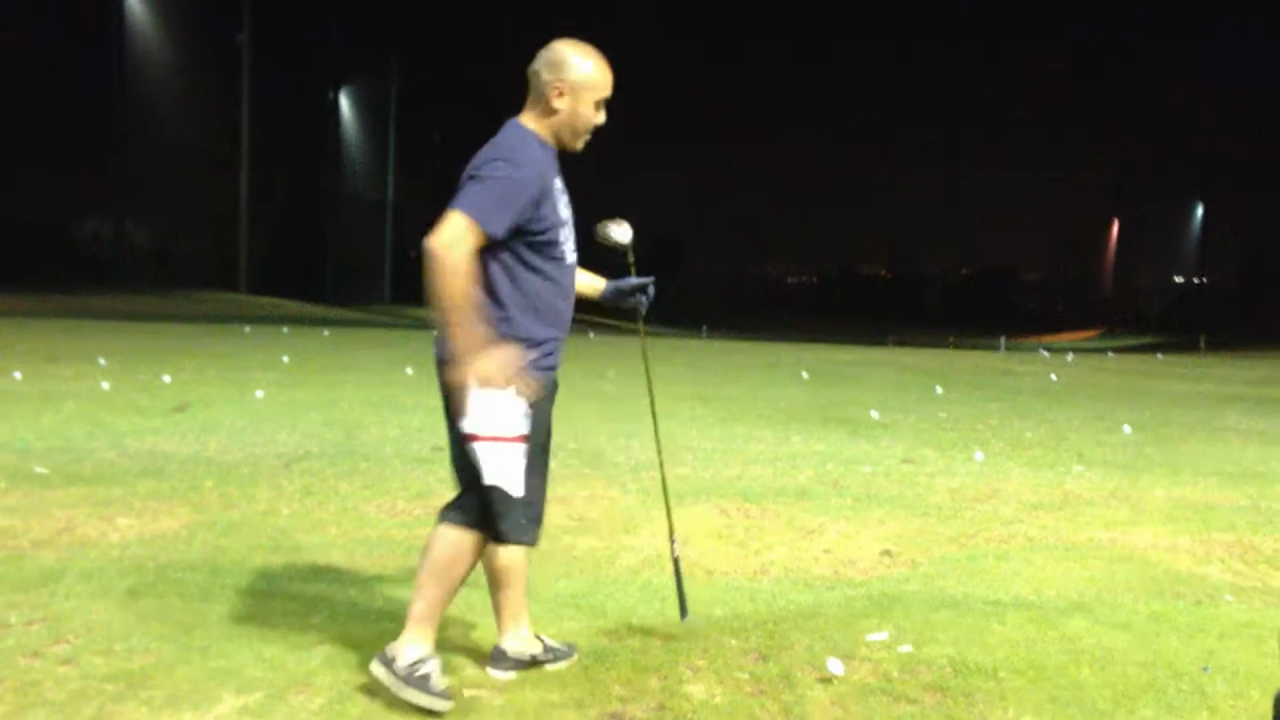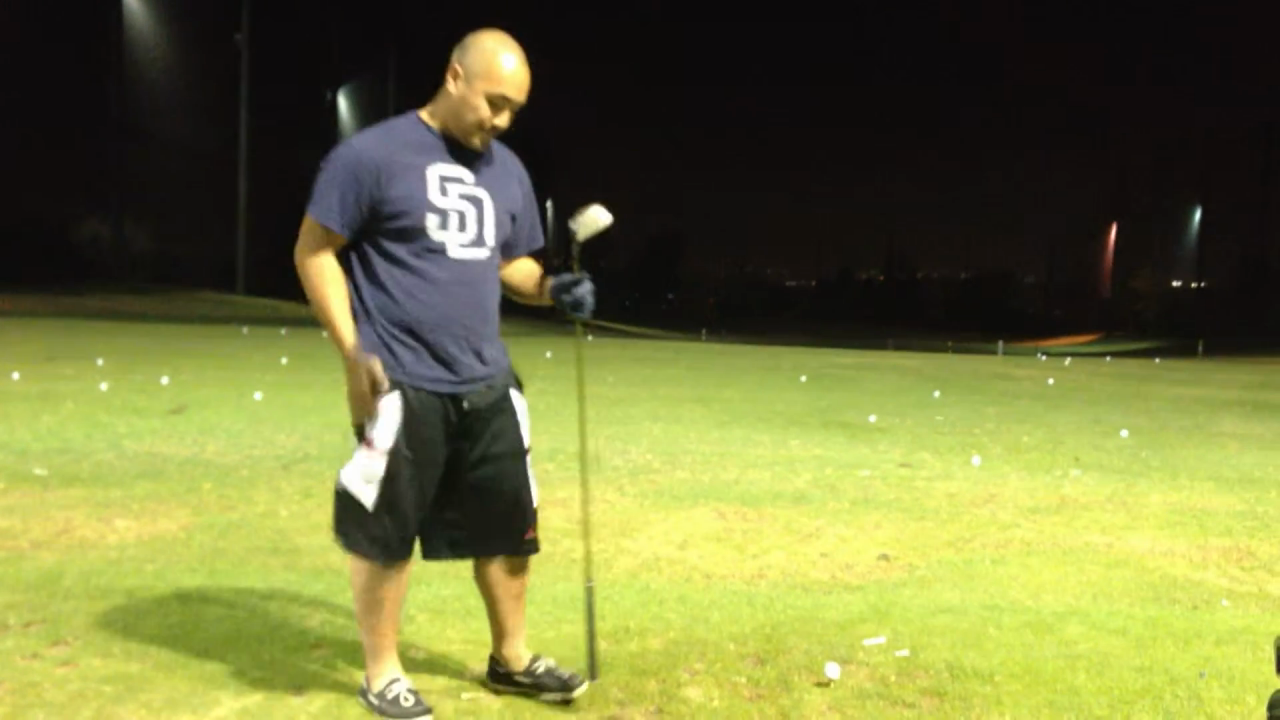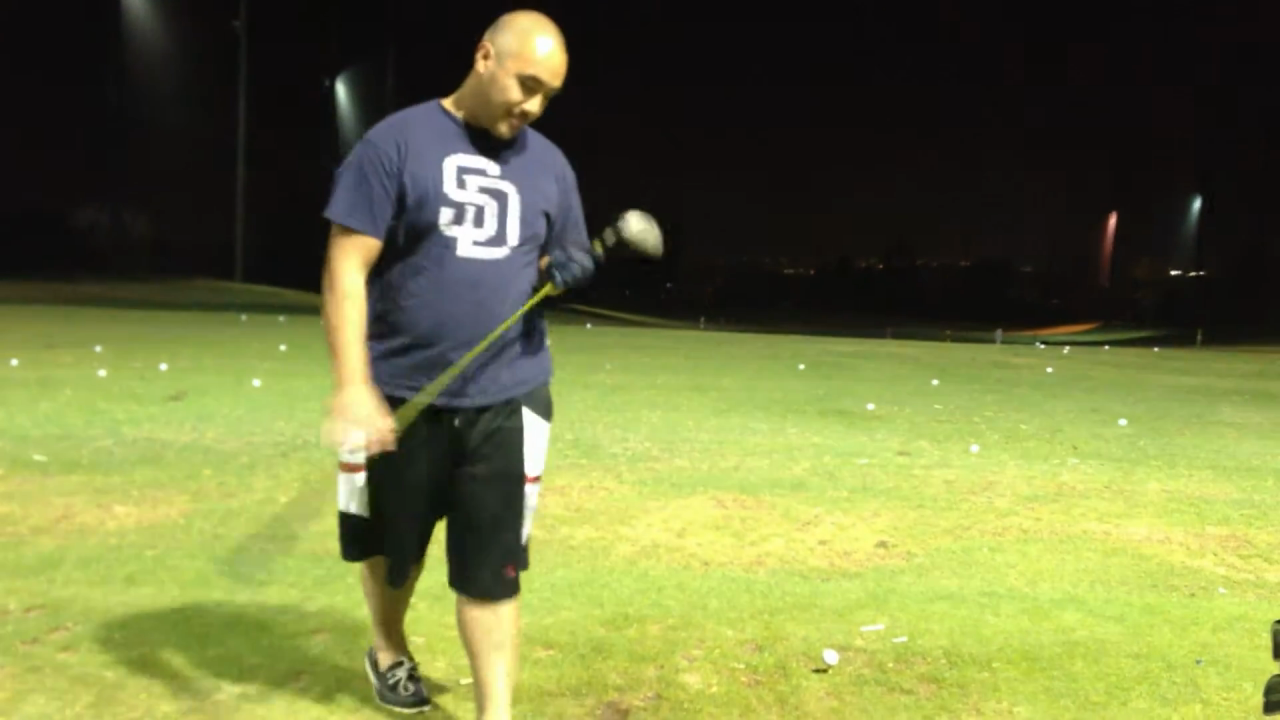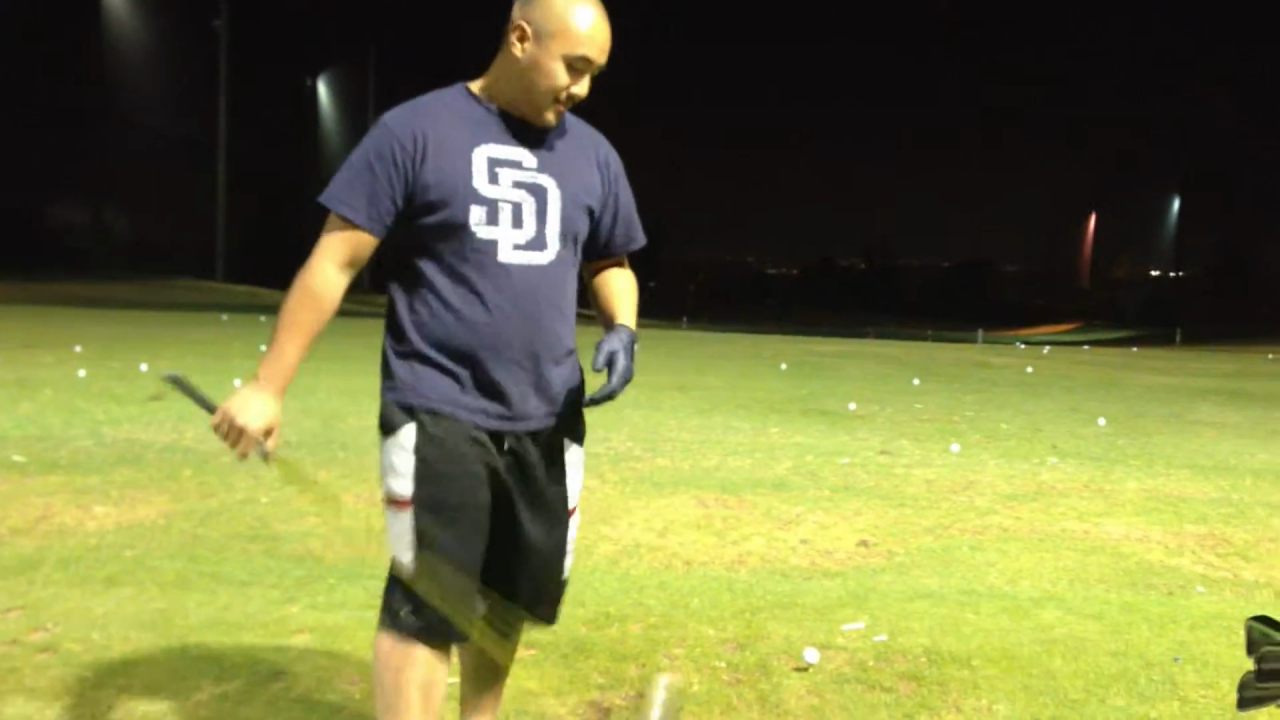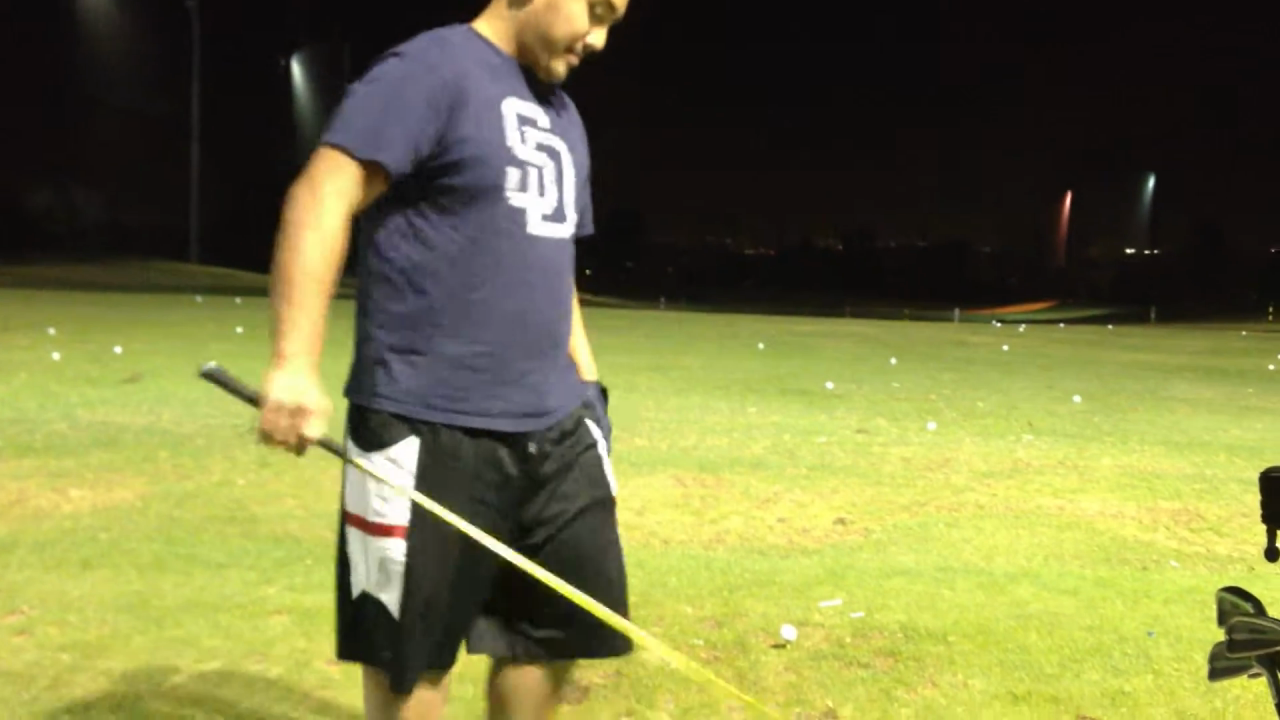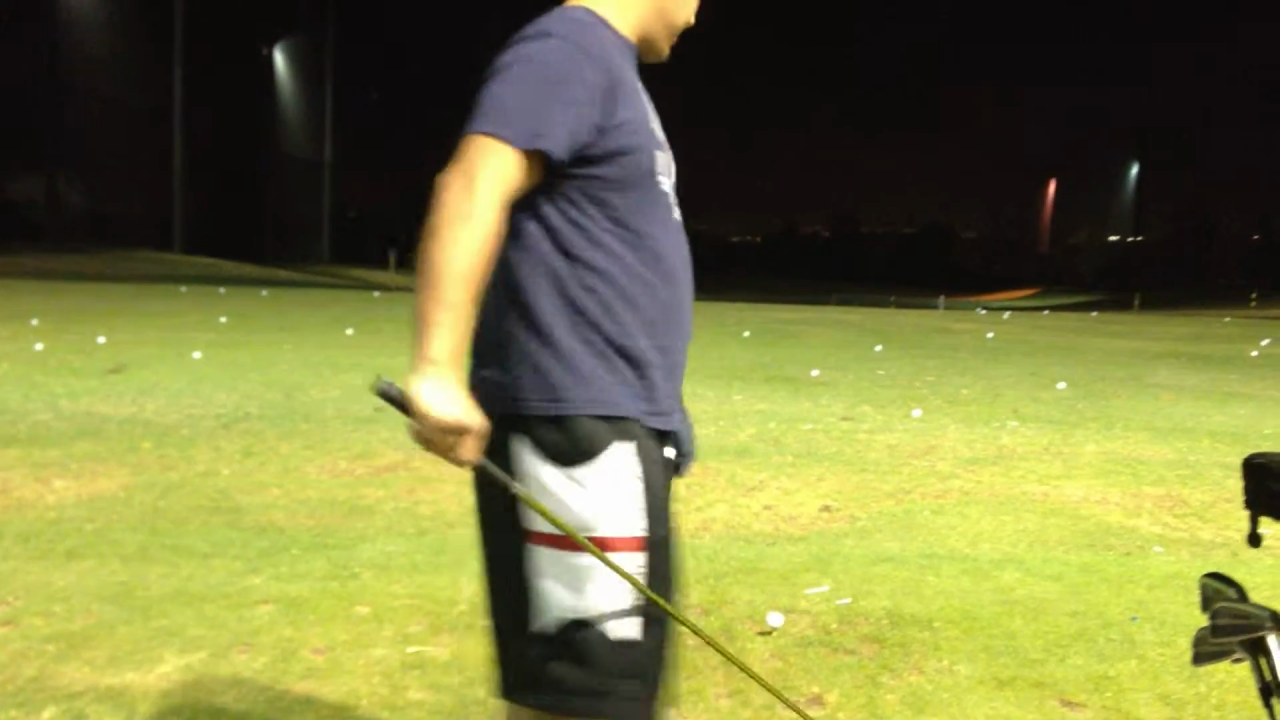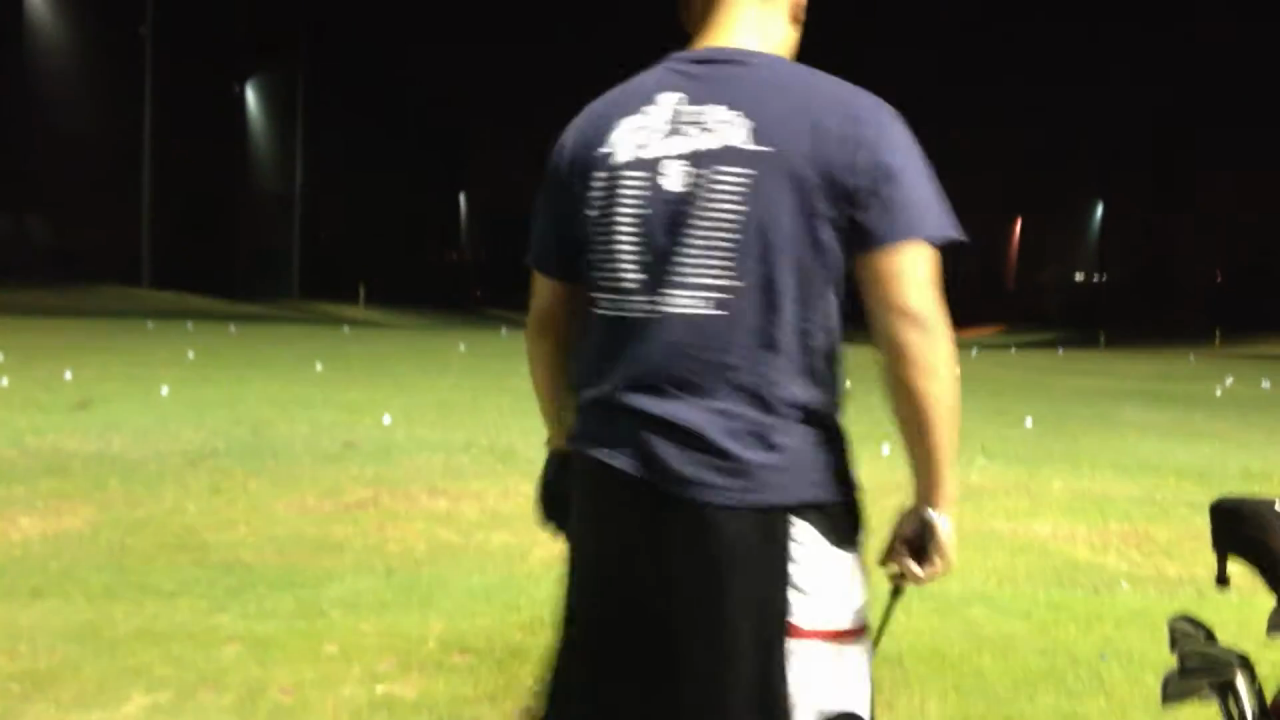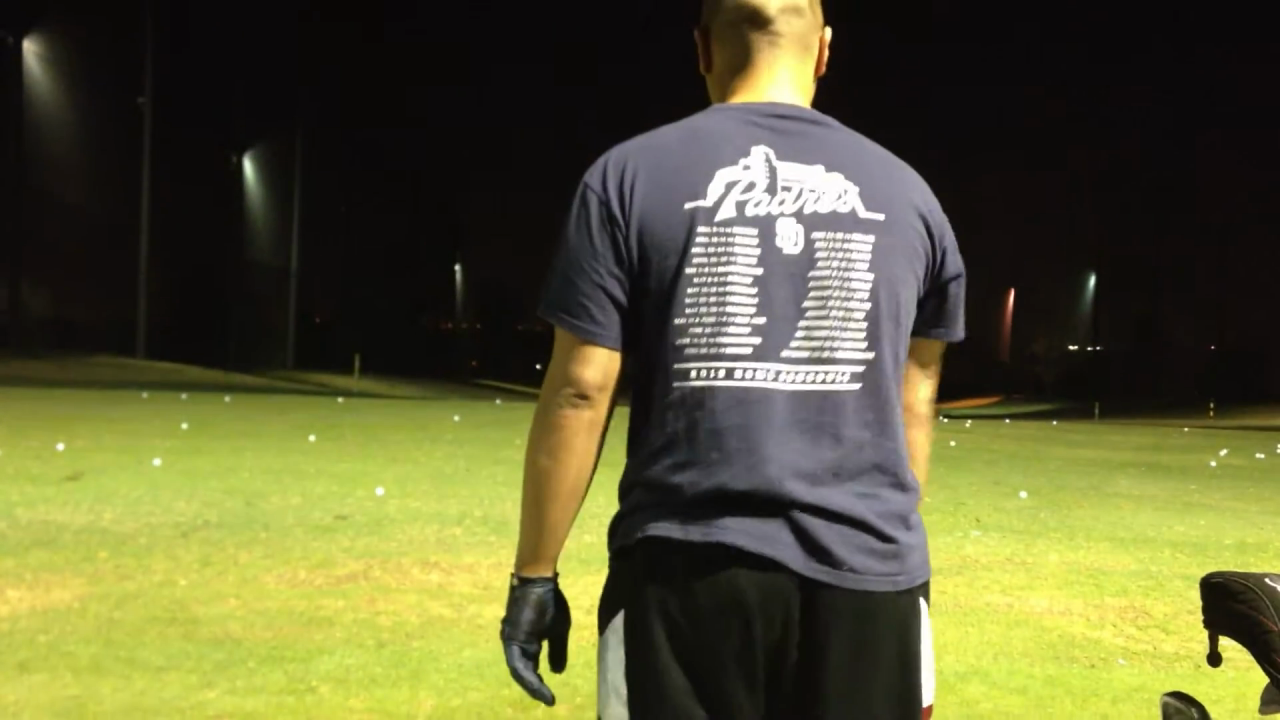
dt=0.5s
person 1, frame 1
left shoulder: (546, 161)
right shoulder: (517, 164)
right elbow: (447, 246)
left wrist: (610, 290)
right wrist: (473, 349)
left hip: (518, 370)
right hip: (497, 368)
left knee: (515, 505)
right knee: (487, 505)
left ankle: (517, 638)
right ankle: (410, 647)
person 1, frame 2
left shoulder: (507, 169)
right shoulder: (373, 154)
right elbow: (314, 251)
left wrist: (550, 288)
right wrist: (351, 349)
left hip: (485, 383)
right hip: (397, 385)
left knee: (506, 524)
right knee: (384, 532)
left ankle: (512, 657)
person 1, frame 3
left shoulder: (549, 165)
right shoulder: (395, 144)
left elbow: (568, 262)
right elbow: (347, 267)
left wrist: (566, 271)
right wrist: (354, 387)
left hip: (510, 401)
right hip: (405, 394)
left knee: (492, 563)
right knee: (389, 541)
right ankle: (388, 651)
person 1, frame 4
left shoulder: (592, 155)
right shoulder: (416, 132)
left elbow: (610, 263)
right elbow: (334, 261)
left wrist: (622, 330)
right wrist: (268, 385)
left hip: (544, 420)
right hip: (437, 412)
left knee: (504, 597)
right knee: (426, 605)
person 1, frame 5
left shoulder: (562, 114)
right shoulder: (432, 71)
right elbow: (322, 199)
left wrist: (587, 379)
right wrist: (294, 364)
left hip: (552, 425)
right hip: (427, 427)
left knee: (563, 622)
right knee: (408, 645)
person 1, frame 6
left shoulder: (609, 69)
right elbow: (472, 191)
left wrist: (658, 414)
right wrist: (437, 369)
left hip: (616, 419)
right hip: (574, 421)
person 1, frame 7
left shoulder: (595, 127)
right shoulder: (856, 123)
left elbow: (549, 320)
right elbow: (911, 316)
left wrist: (565, 449)
right wrist: (933, 498)
left hip: (616, 485)
right hip: (770, 502)
person 1, frame 8
left shoulder: (628, 177)
right shoulder: (906, 192)
left elbow: (580, 394)
right elbow: (911, 407)
left wrist: (534, 574)
left hip: (683, 573)
right hip: (868, 575)
